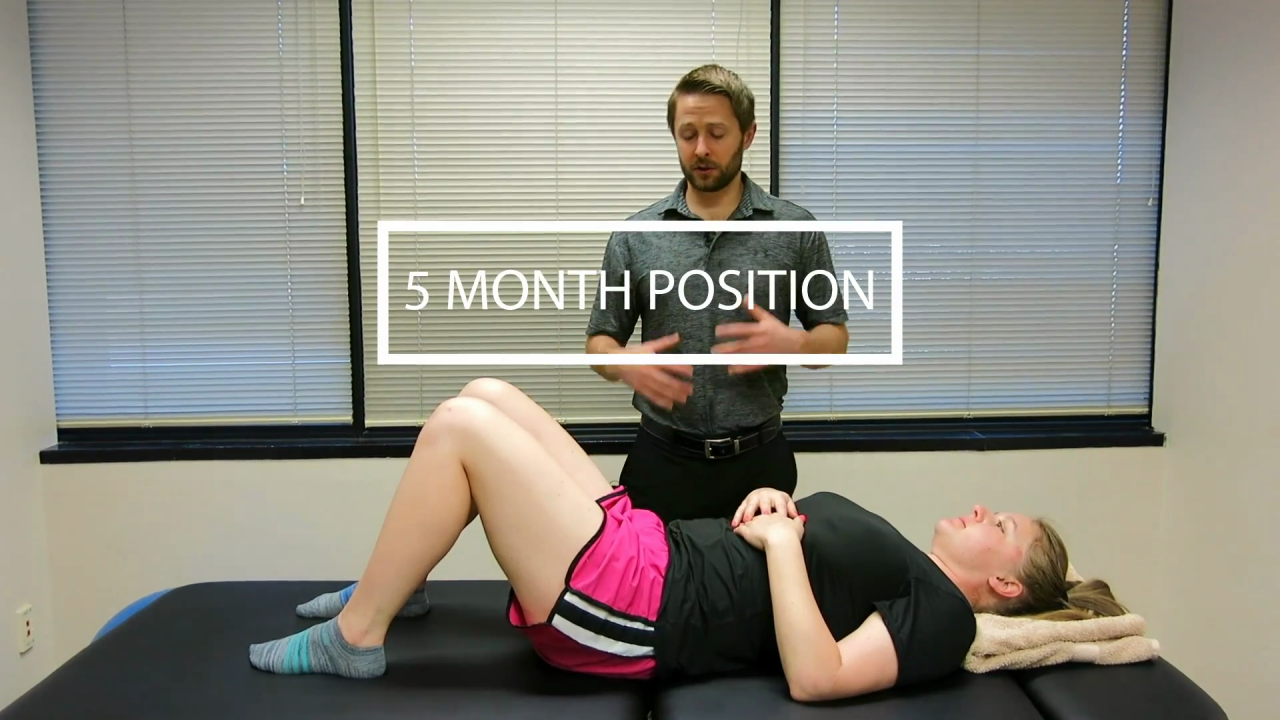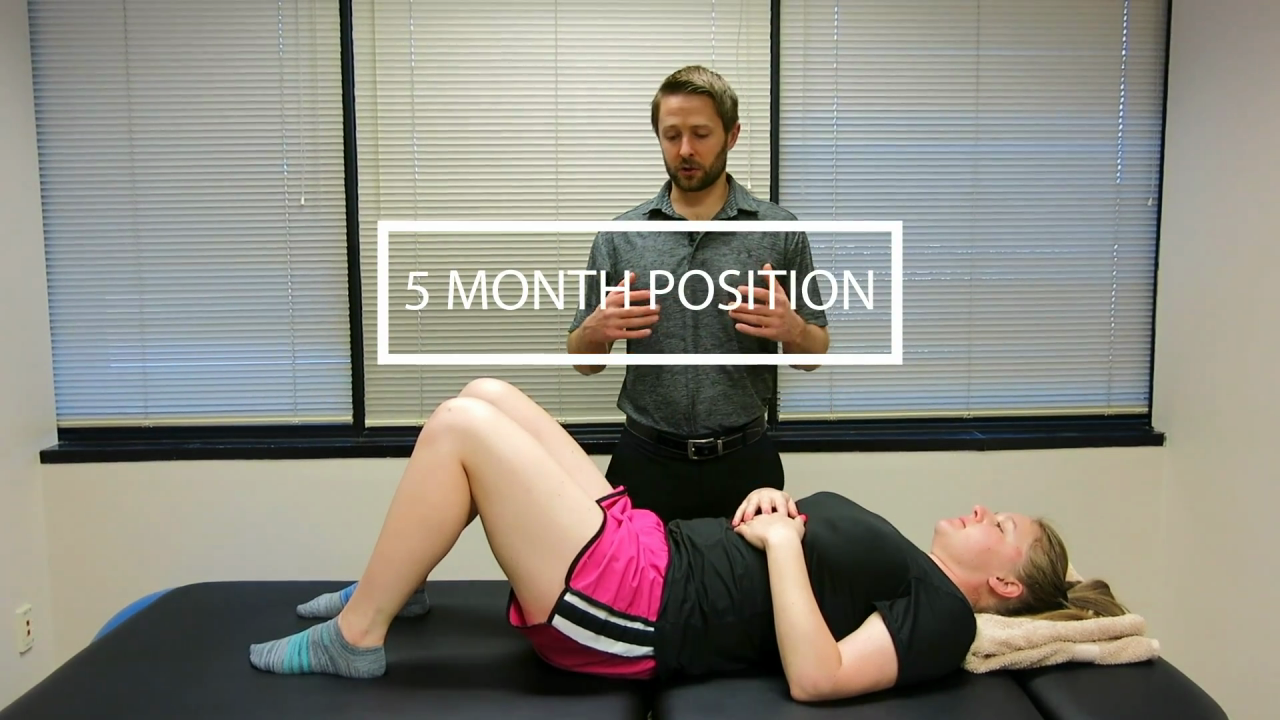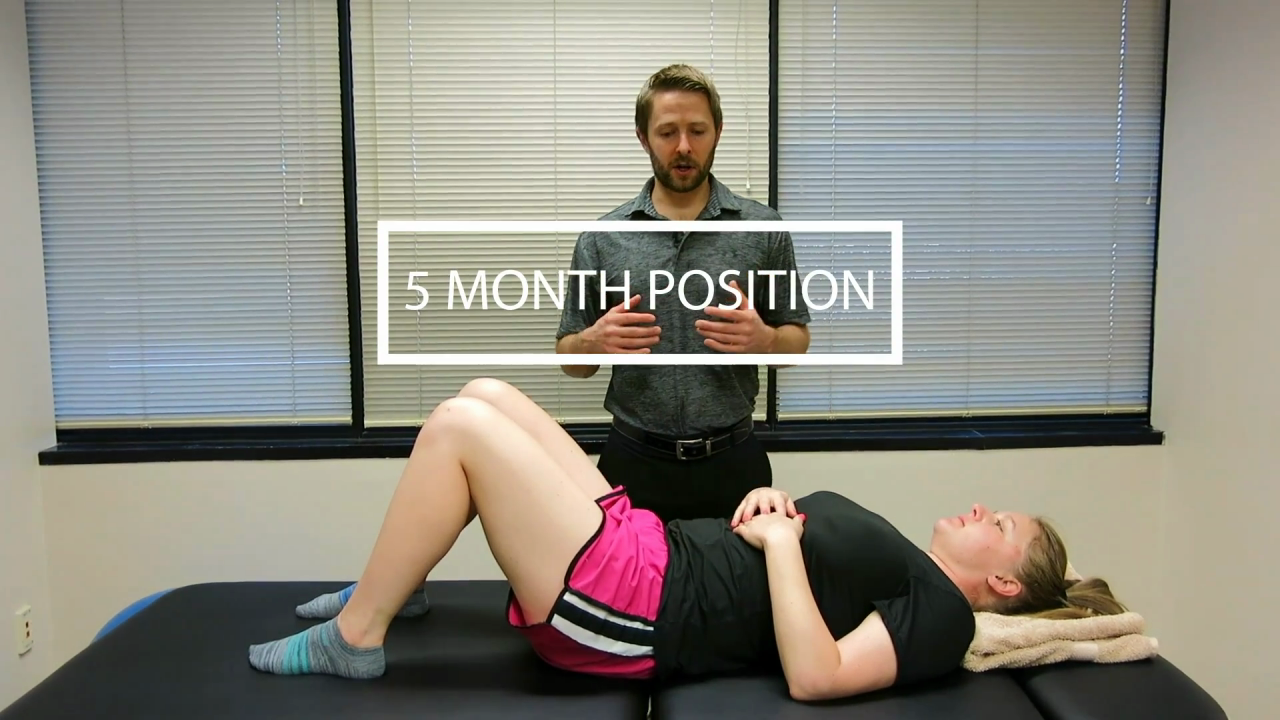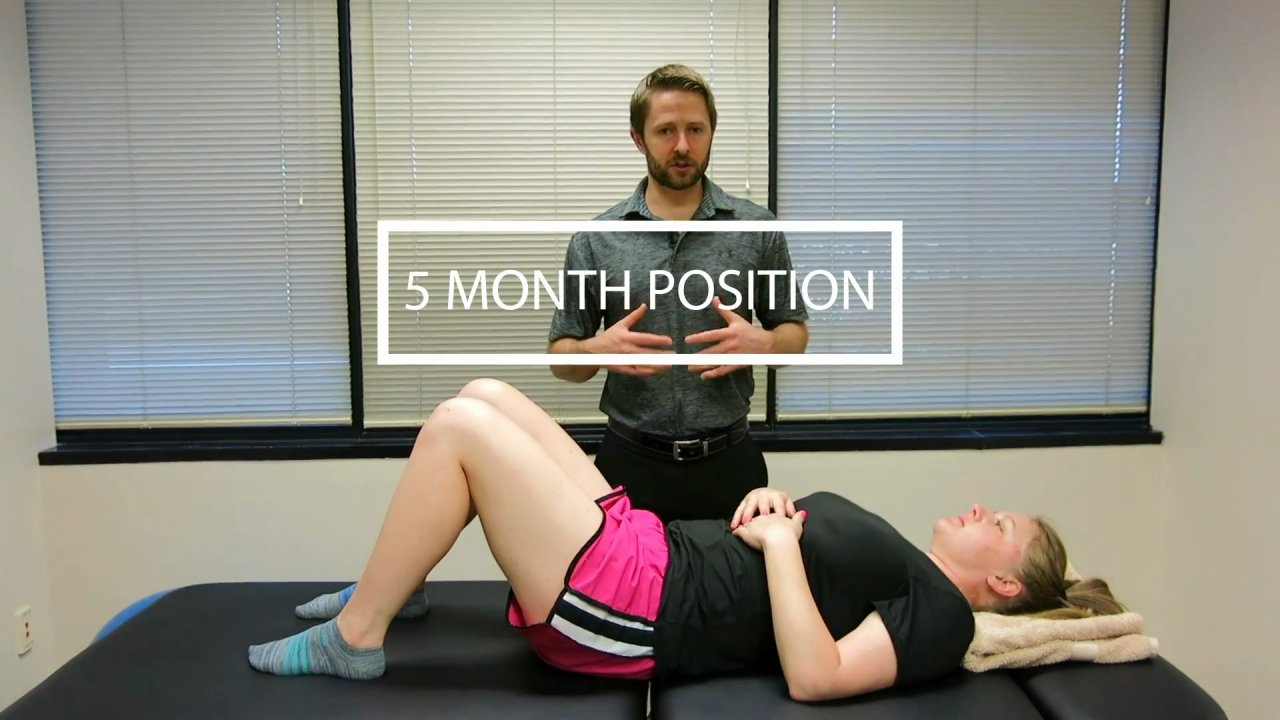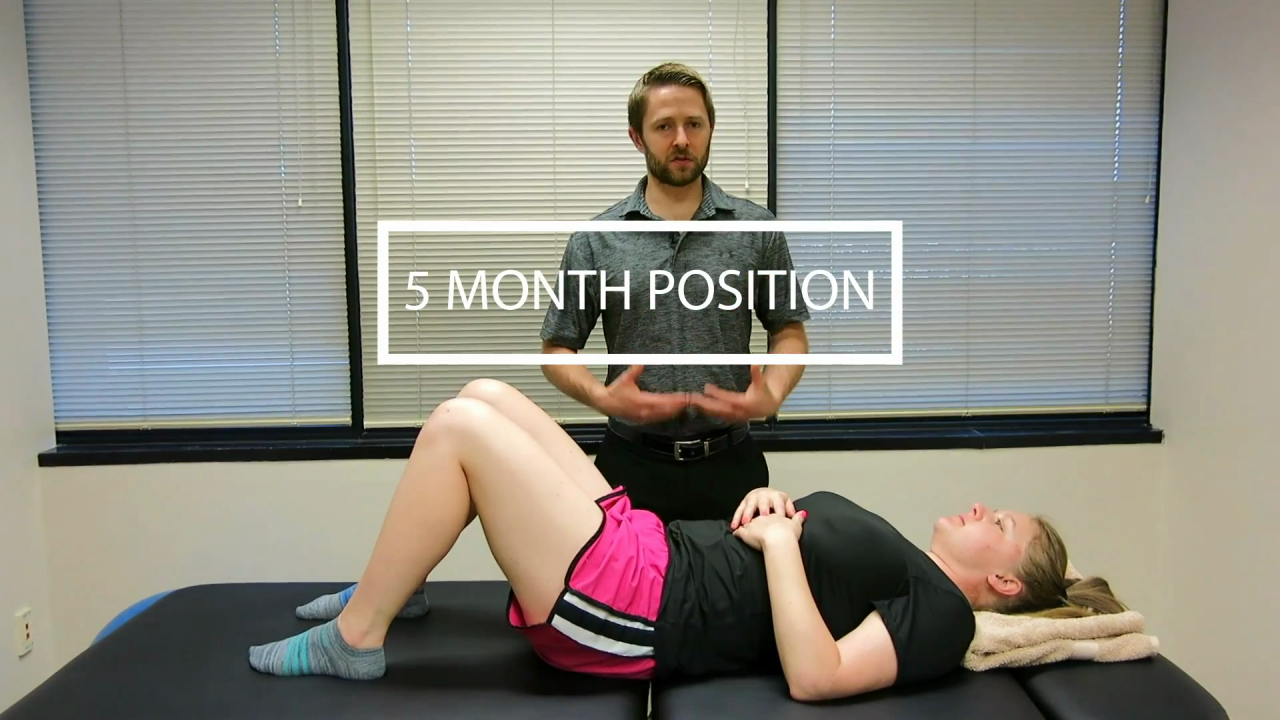
dt=0.3s
person 1, frame 1
left shoulder: (941, 617)
right shoulder: (907, 572)
left elbow: (814, 677)
left wrist: (782, 542)
right wrist: (774, 502)
left hip: (634, 612)
right hip: (649, 545)
left knee: (460, 426)
right knee: (487, 395)
left ankle: (356, 636)
right ankle: (399, 583)
person 1, frame 2
left shoulder: (942, 619)
right shoulder: (905, 572)
left elbow: (815, 677)
left wrist: (783, 542)
right wrist: (772, 502)
left hip: (634, 613)
right hip: (649, 549)
left knee: (460, 428)
right knee: (485, 397)
left ankle: (355, 637)
right ankle: (397, 585)
person 1, frame 3
left shoulder: (939, 615)
right shoulder: (904, 570)
left elbow: (814, 676)
left wrist: (780, 542)
right wrist: (770, 502)
left hip: (632, 611)
right hip: (648, 547)
left knee: (458, 428)
right knee: (485, 396)
left ankle: (356, 636)
right ankle: (395, 583)
person 1, frame 4
left shoulder: (941, 617)
right shoulder: (903, 569)
left elbow: (813, 676)
left wrist: (780, 541)
right wrist: (769, 502)
left hip: (633, 611)
right hip: (649, 547)
left knee: (459, 426)
right knee: (484, 398)
left ankle: (355, 638)
right ankle: (393, 583)
person 1, frame 5
left shoulder: (940, 616)
right shoulder: (904, 568)
left elbow: (815, 677)
left wrist: (779, 542)
right wrist: (769, 501)
left hip: (633, 612)
right hip: (648, 547)
left knee: (459, 427)
right knee: (485, 396)
left ankle: (355, 637)
right ankle: (395, 584)
person 2, frame 1
left shoulder: (795, 230)
right shoulder: (634, 237)
left elbow: (834, 334)
right elbow: (600, 340)
left wrist: (795, 343)
right wrist: (623, 364)
left hip: (758, 462)
right hip: (663, 461)
person 2, frame 2
left shoulder: (779, 231)
right shoulder: (620, 237)
left elbow: (813, 353)
right elbow: (584, 359)
left wrist: (791, 328)
right wrist: (597, 328)
left hip: (744, 460)
right hip: (647, 461)
person 2, frame 3
left shoulder: (763, 229)
right shoulder: (603, 238)
left elbow: (797, 340)
right elbow: (571, 360)
left wrist: (764, 337)
right wrist: (594, 341)
left hip: (732, 461)
right hip: (636, 463)
person 2, frame 4
left shoulder: (756, 229)
right shoulder: (595, 240)
left elbow: (792, 330)
right elbow: (562, 354)
left wrist: (759, 345)
right wrist: (601, 351)
left hip: (728, 461)
right hip: (632, 463)
person 2, frame 5
left shoulder: (757, 229)
right shoulder: (595, 240)
left elbow: (789, 331)
right elbow: (556, 351)
left wrist: (771, 394)
right wrist: (604, 397)
left hip: (730, 463)
right hip: (633, 465)
